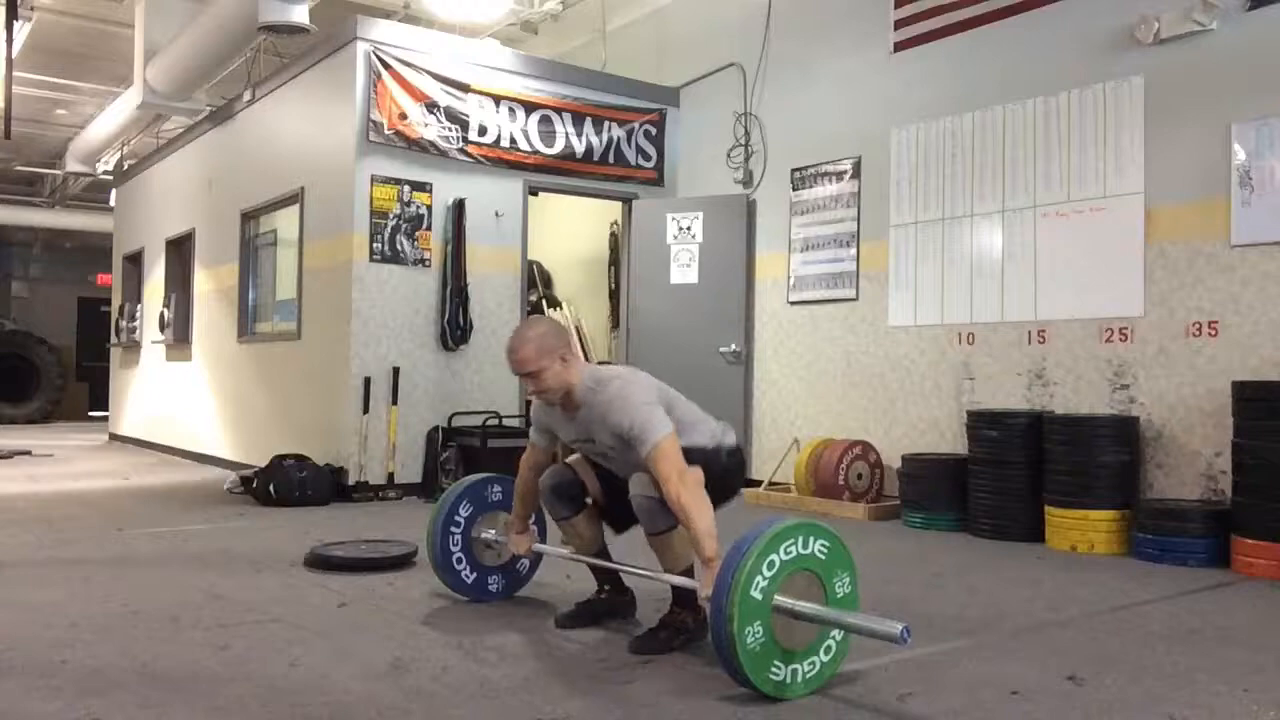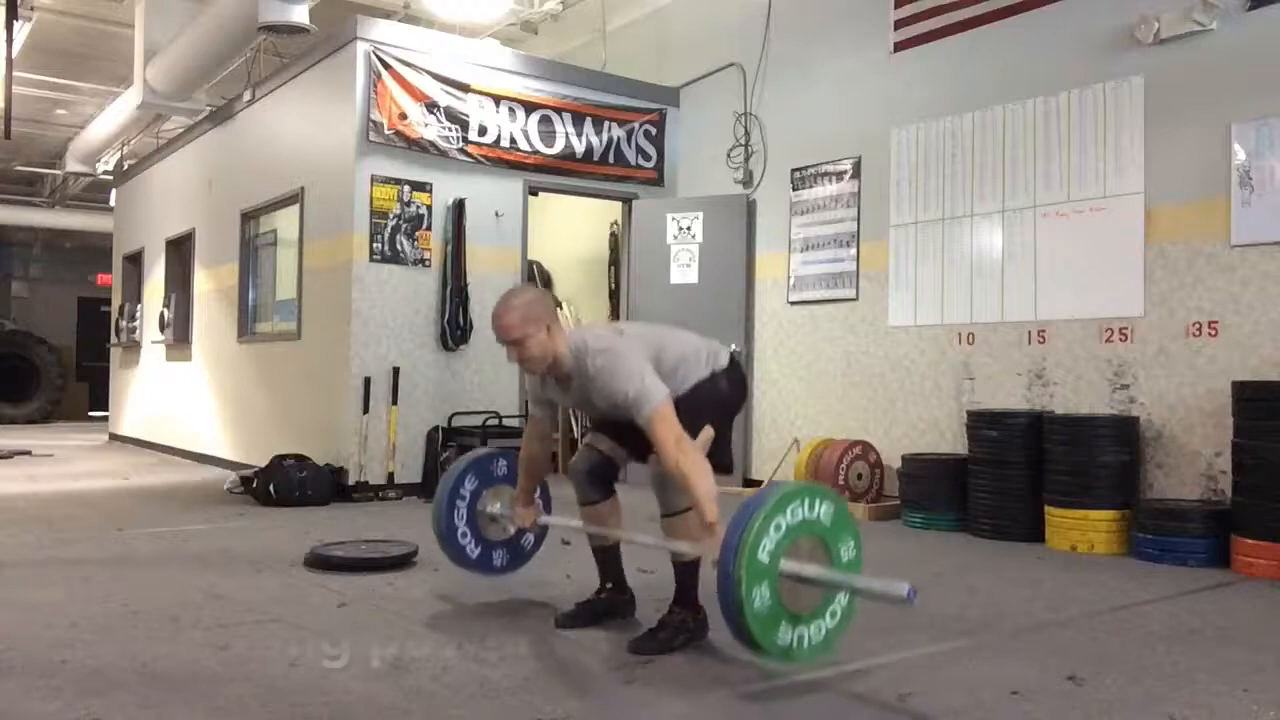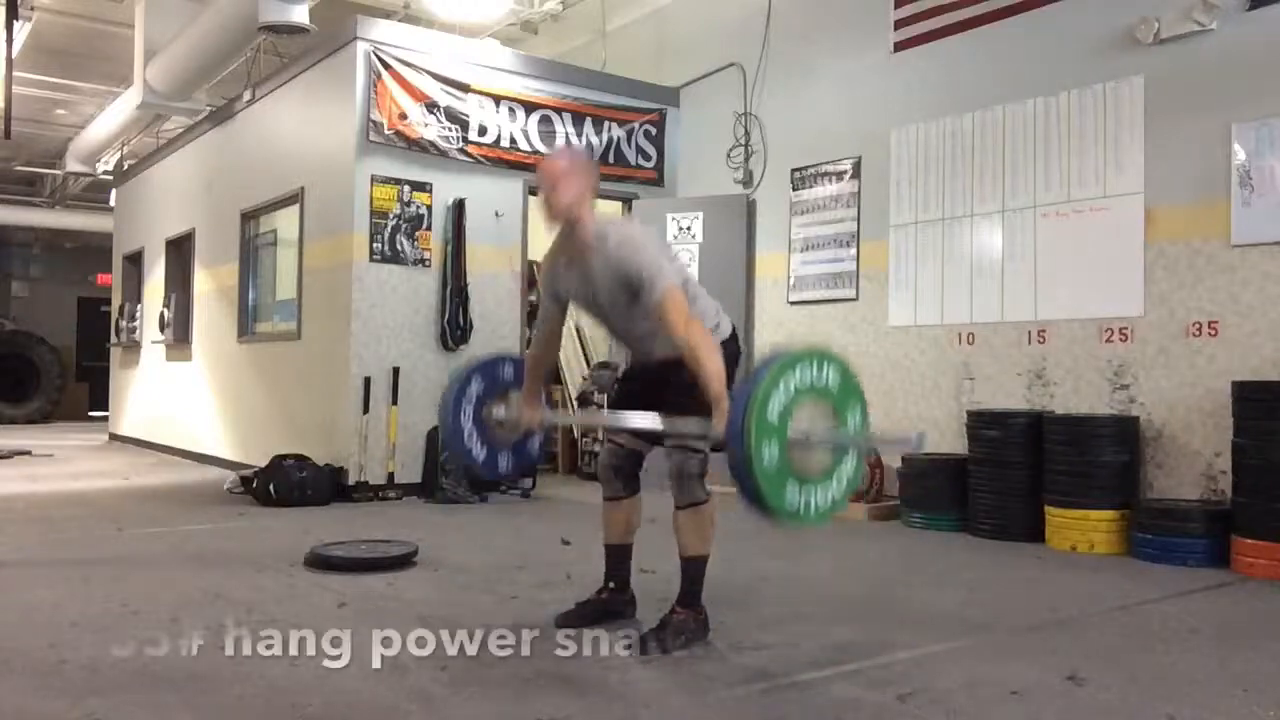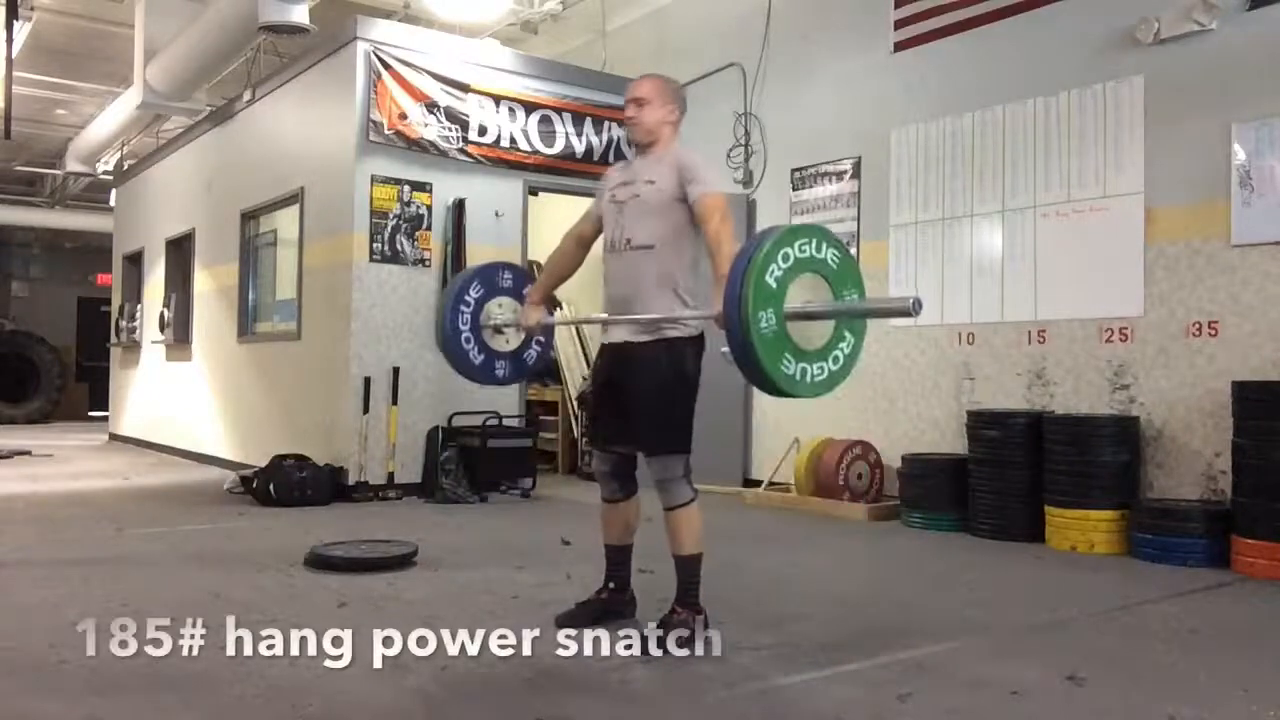
dt=0.3s
person 1, frame 1
left shoulder: (623, 397)
right shoulder: (546, 406)
left elbow: (677, 483)
right elbow: (532, 466)
left wrist: (712, 563)
right wrist: (519, 526)
left hip: (711, 456)
left knee: (645, 488)
right knee: (554, 483)
left ankle: (687, 612)
right ankle: (612, 591)
person 1, frame 2
left shoulder: (610, 363)
right shoulder: (543, 376)
left elbow: (676, 449)
right elbow: (536, 442)
left wrist: (713, 530)
right wrist: (524, 502)
left hip: (708, 379)
right hip: (651, 394)
left knee: (667, 473)
right knee: (587, 466)
left ankle: (688, 612)
right ankle: (613, 591)
person 1, frame 3
left shoulder: (628, 244)
right shoulder: (557, 263)
left elbow: (688, 328)
right elbow: (546, 336)
left wrist: (723, 407)
right wrist: (530, 400)
left hip: (705, 341)
right hip: (649, 359)
left knee: (685, 463)
right knee: (614, 464)
left ankle: (690, 610)
right ankle: (616, 592)
person 1, frame 4
left shoulder: (687, 164)
right shoulder: (616, 176)
left elbow: (717, 221)
right elbow: (577, 239)
left wrist: (728, 291)
right wrist: (535, 298)
left hip: (668, 340)
right hip: (618, 340)
left knee: (668, 471)
right knee: (610, 466)
left ankle: (690, 609)
right ankle: (616, 591)
